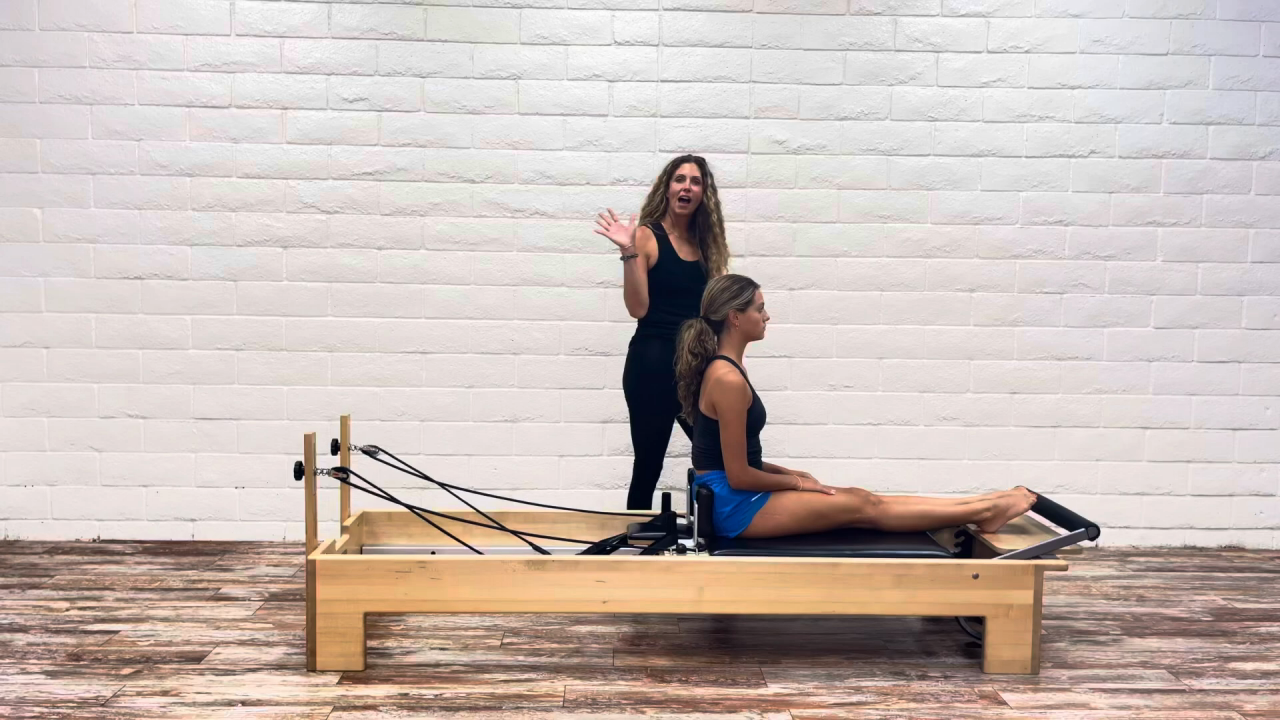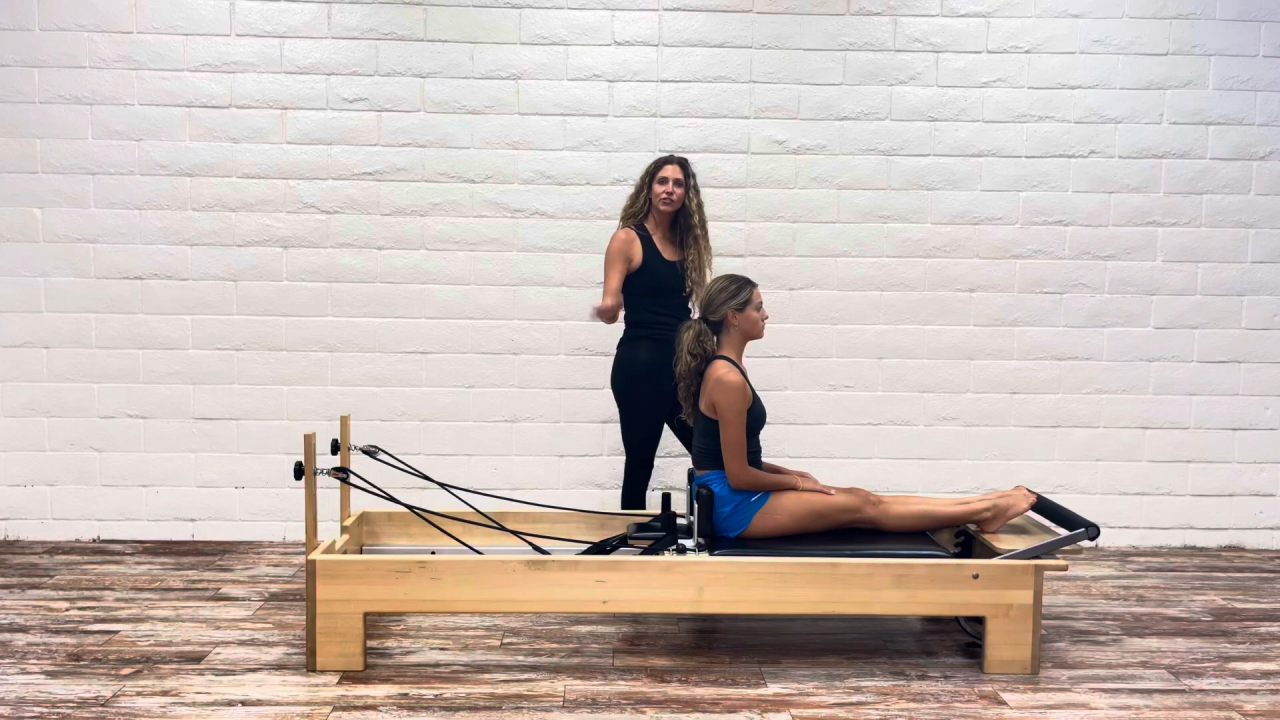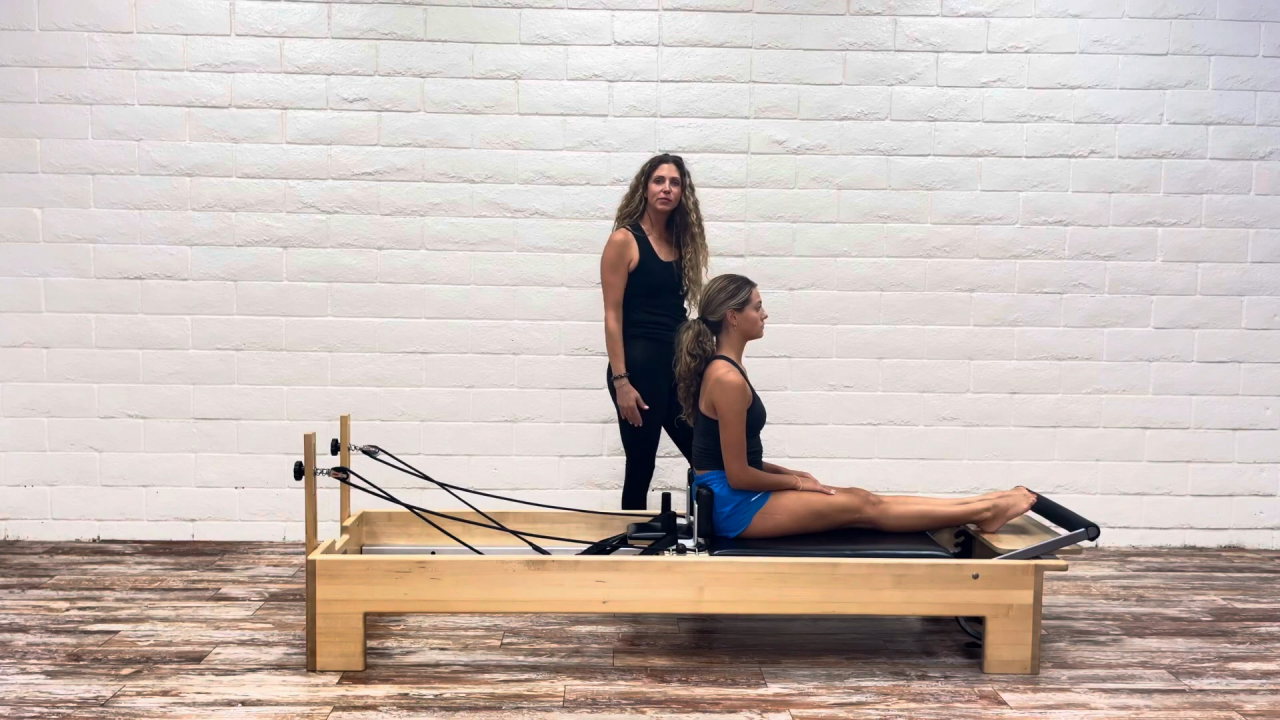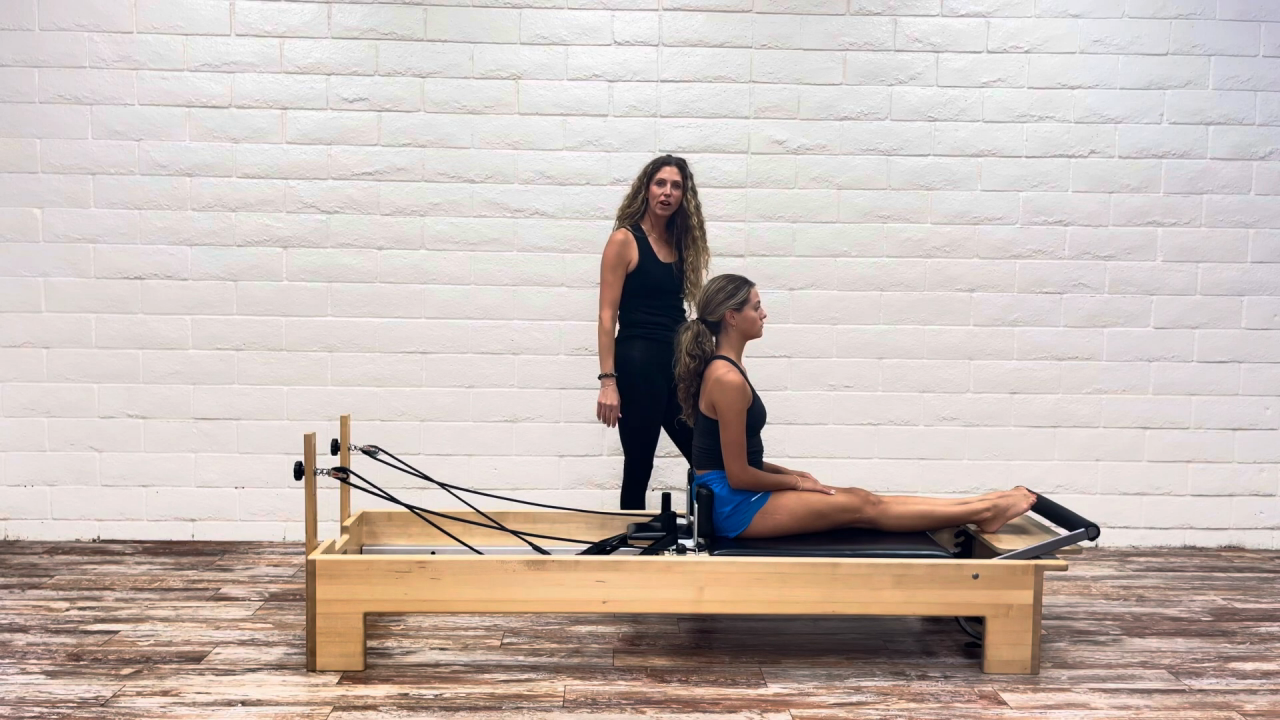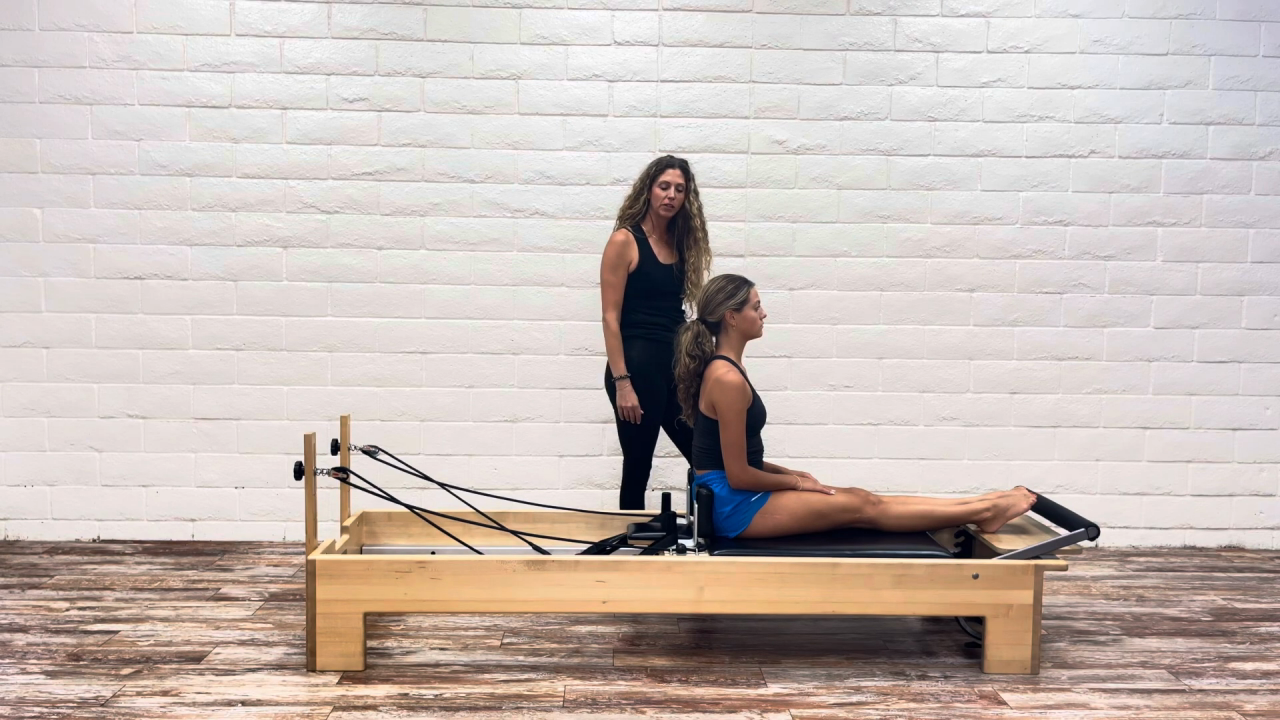
dt=0.3s
person 1, frame 1
left shoulder: (723, 368)
right shoulder: (728, 380)
right elbow: (739, 475)
left wrist: (787, 473)
right wrist: (796, 482)
left hip: (732, 494)
right hip: (733, 504)
left knee: (858, 496)
right knee: (862, 507)
left ankle: (979, 506)
right ankle: (982, 513)
person 1, frame 2
left shoulder: (724, 367)
right shoulder: (728, 380)
right elbow: (738, 476)
left wrist: (787, 473)
right wrist: (796, 483)
left hip: (732, 494)
right hip: (733, 504)
left knee: (858, 498)
right knee: (862, 507)
left ankle: (978, 505)
right ankle: (982, 512)
person 1, frame 3
left shoulder: (724, 368)
right shoulder: (728, 380)
right elbow: (738, 475)
left wrist: (787, 474)
right wrist: (795, 482)
left hip: (731, 494)
right hip: (733, 504)
left knee: (860, 498)
right knee: (862, 507)
left ankle: (979, 504)
right ankle: (983, 512)
person 1, frame 4
left shoulder: (723, 368)
right shoulder: (728, 379)
right elbow: (738, 475)
left wrist: (787, 474)
right wrist: (796, 483)
left hip: (732, 494)
right hip: (733, 504)
left knee: (858, 497)
right knee: (862, 507)
left ankle: (979, 505)
right ankle: (982, 513)
person 1, frame 5
left shoulder: (724, 368)
right shoulder: (728, 379)
right elbow: (739, 475)
left wrist: (789, 473)
right wrist: (795, 482)
left hip: (731, 493)
right hip: (733, 504)
left knee: (858, 496)
right knee: (862, 507)
left ankle: (980, 505)
right ankle: (983, 513)
person 2, frame 1
left shoulder: (705, 241)
right shoulder: (646, 237)
right elbow: (638, 308)
right wrist: (629, 253)
right hip: (652, 361)
right knee: (648, 466)
person 2, frame 2
left shoulder: (687, 241)
right shoulder: (628, 239)
right elbow: (612, 311)
right wrist: (607, 308)
right hip: (640, 363)
right knee: (639, 466)
person 2, frame 3
left shoulder: (680, 240)
right shoulder: (624, 240)
right elbow: (612, 317)
right wrist: (622, 380)
left hip: (678, 361)
right hip: (640, 361)
right knee: (641, 466)
person 2, frame 4
left shoulder: (680, 241)
right shoulder: (624, 240)
right elbow: (607, 315)
right wrist: (608, 381)
left hip: (677, 361)
right hip: (638, 362)
right knee: (639, 466)
person 2, frame 5
left shoulder: (680, 242)
right shoulder: (624, 241)
right elbow: (611, 318)
right wrist: (622, 382)
left hip: (676, 362)
right hip: (639, 363)
right knee: (638, 467)
